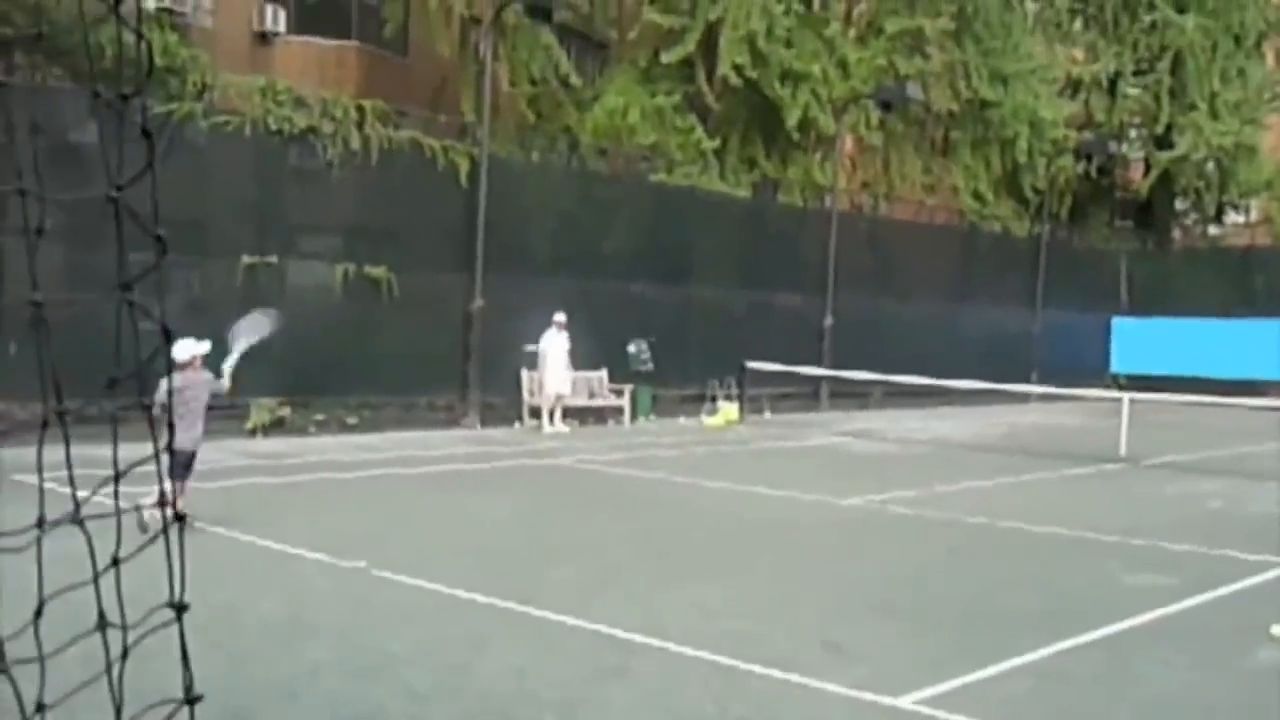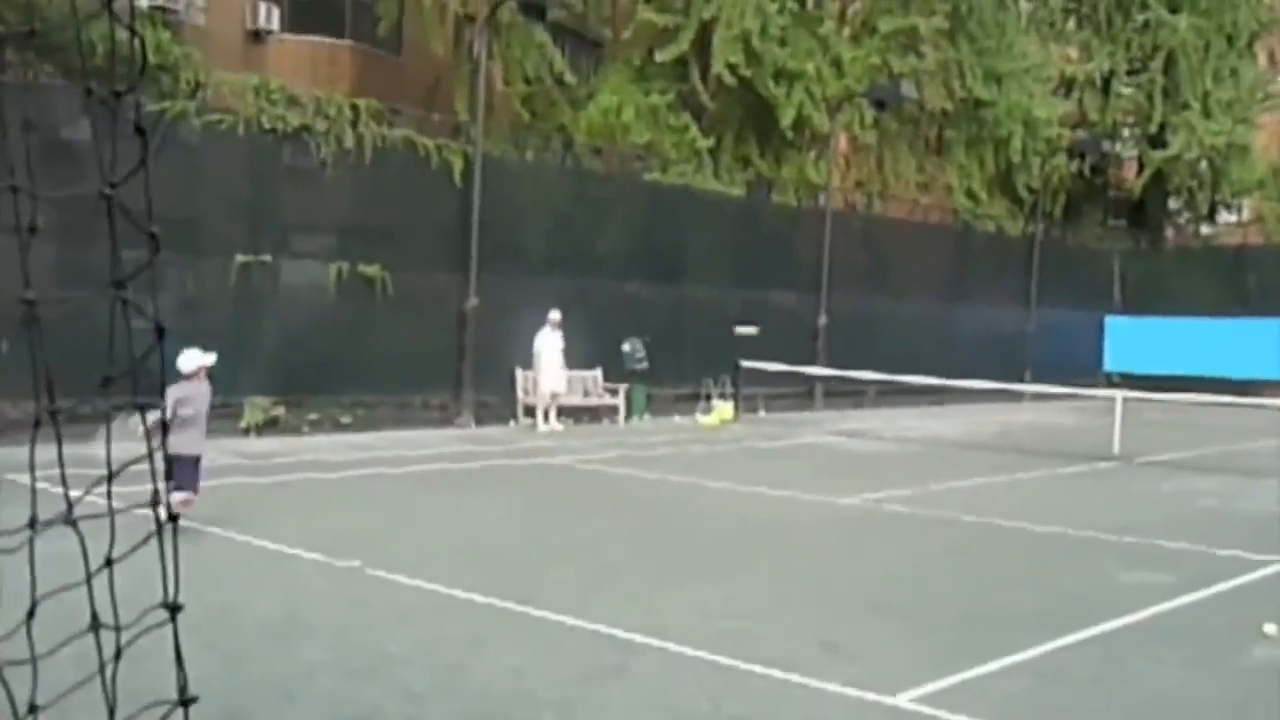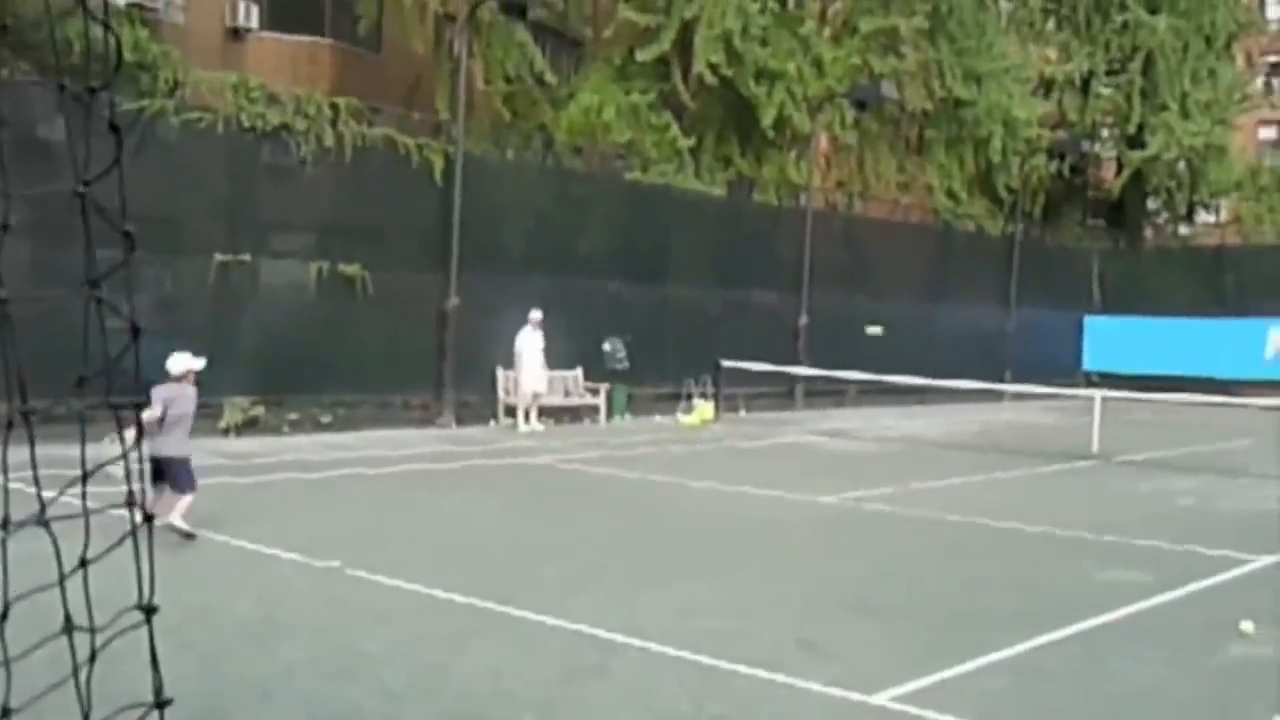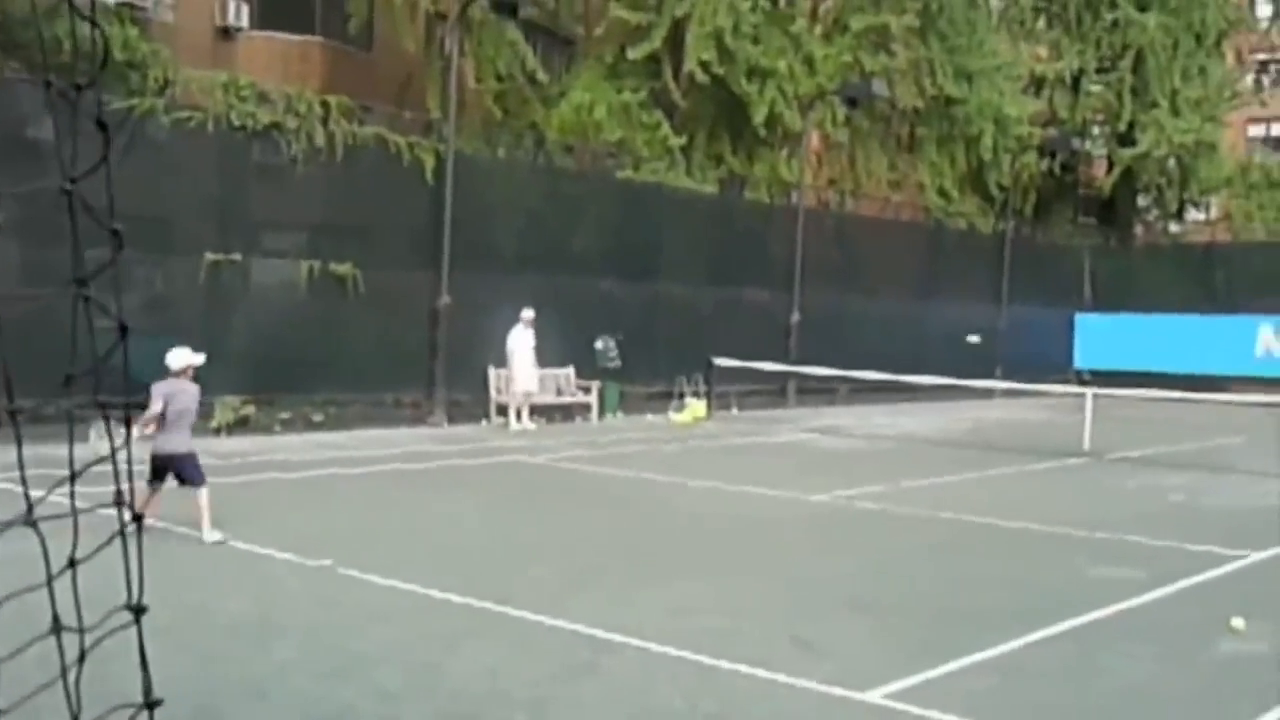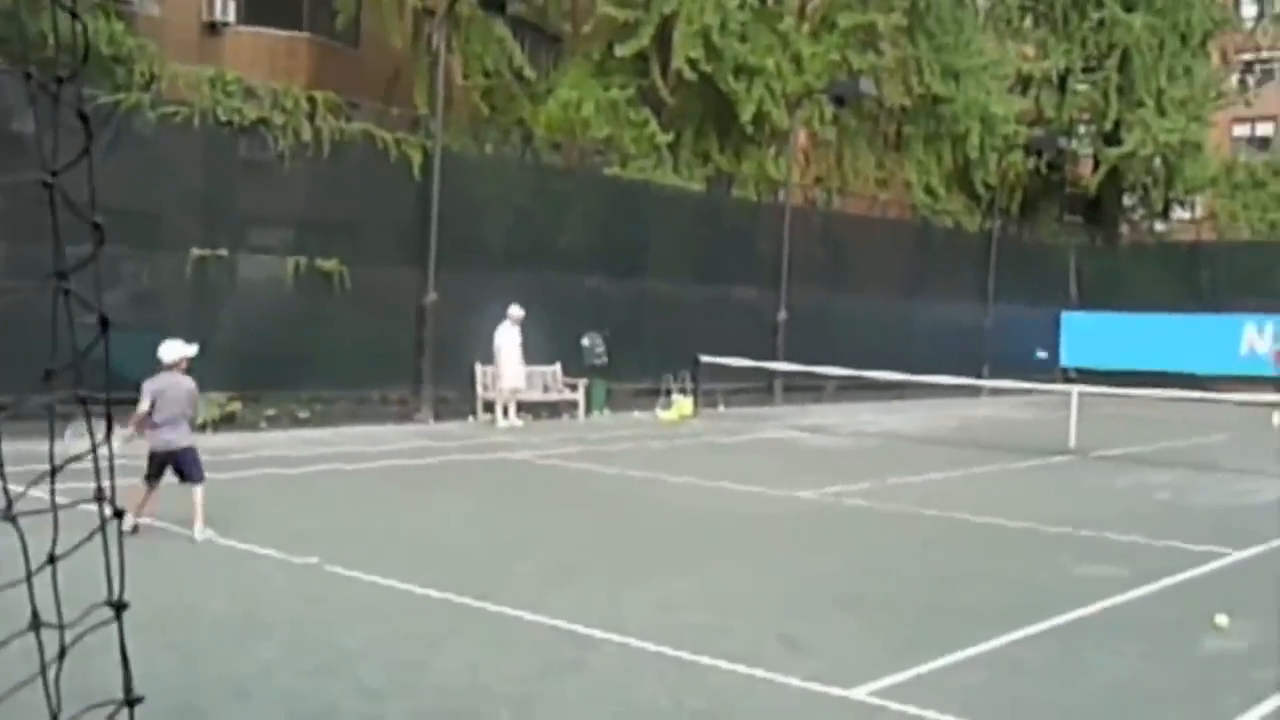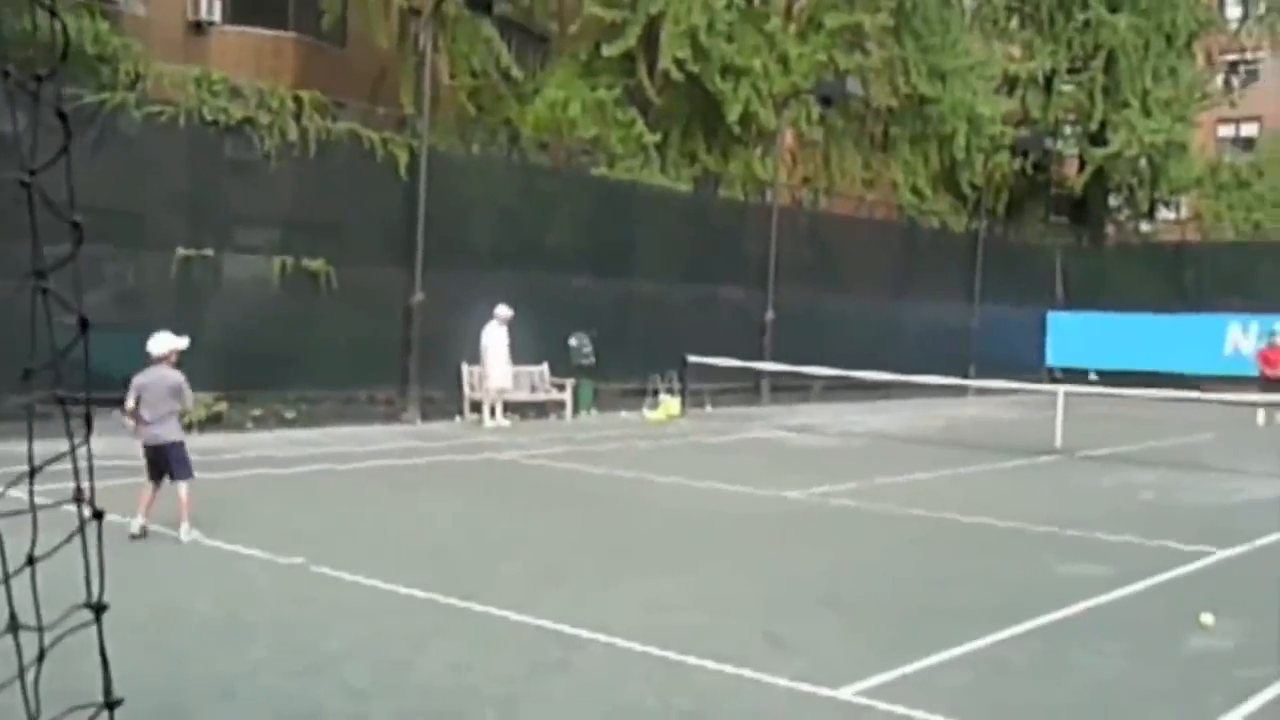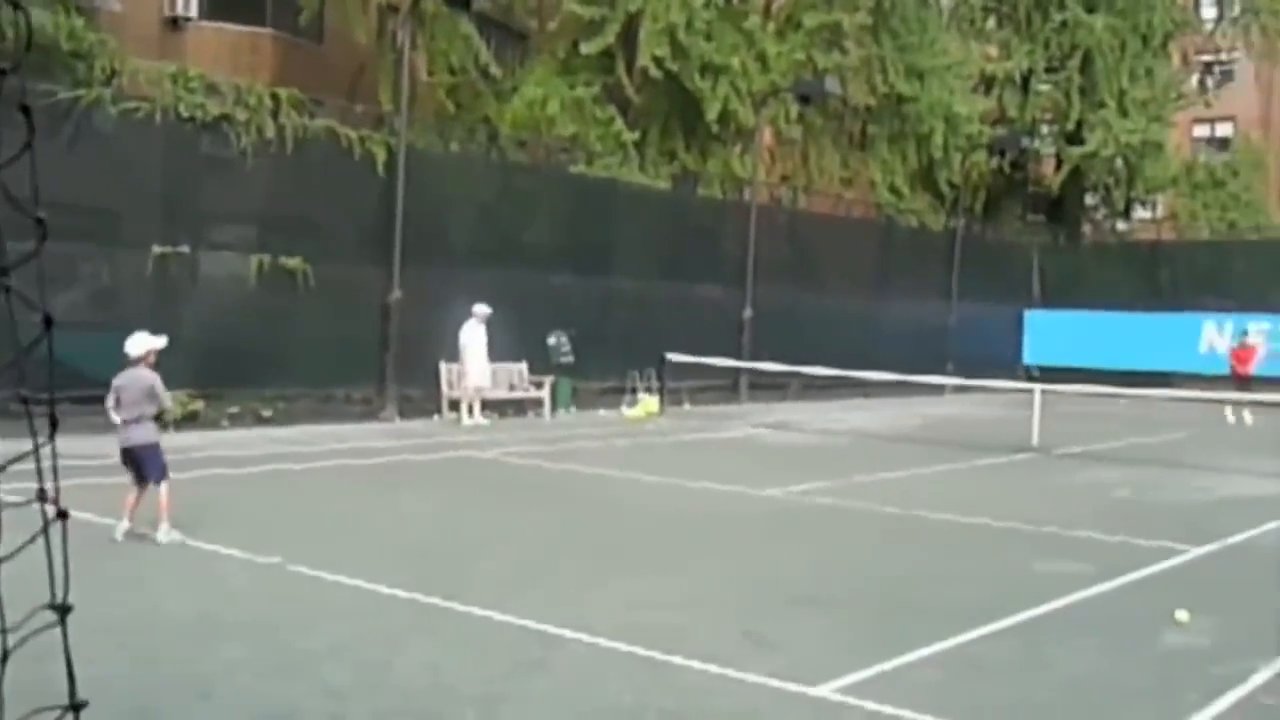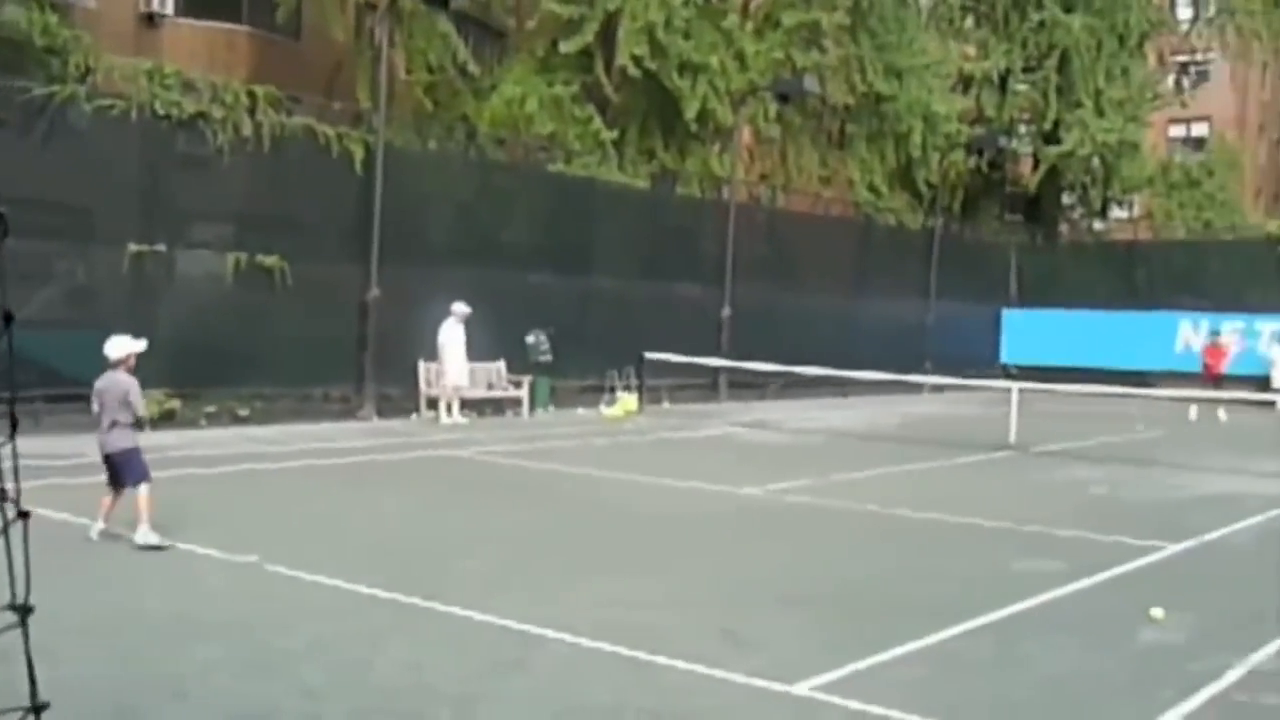
dt=0.1s
person 1, frame 1
left shoulder: (168, 381)
right shoulder: (205, 377)
left elbow: (157, 410)
right elbow: (222, 388)
right wrist: (226, 376)
left hip: (174, 440)
right hip: (187, 442)
left knee: (180, 480)
right knee: (175, 484)
left ankle: (177, 511)
right ankle: (147, 506)
person 1, frame 2
left shoulder: (171, 391)
right shoulder: (205, 389)
left elbow: (165, 417)
left wrist: (151, 426)
left hip: (171, 447)
right hip: (190, 450)
left knee: (176, 488)
right knee: (186, 495)
right ankle: (164, 509)
person 1, frame 3
left shoulder: (159, 391)
right shoulder: (192, 392)
left elbow: (155, 414)
left wrist: (136, 431)
left hip: (157, 451)
right hip: (177, 453)
left knee: (160, 488)
right knee: (187, 494)
right ankle: (175, 518)
person 1, frame 4
left shoulder: (159, 387)
right shoulder: (194, 390)
left elbow: (155, 410)
left wrist: (140, 426)
left hip: (159, 448)
right hip: (182, 448)
left knee: (154, 486)
right knee: (201, 487)
right ankle: (207, 531)
person 1, frame 5
left shoulder: (150, 384)
right shoulder: (189, 384)
left elbow: (142, 410)
left wrist: (133, 428)
left hip: (157, 444)
right hip: (182, 442)
left knee: (150, 484)
right knee: (197, 484)
left ankle: (131, 520)
right ankle: (199, 529)
person 1, frame 6
left shoulder: (139, 378)
right shoulder: (177, 377)
left elbow: (129, 407)
right elbow: (187, 405)
left wrist: (135, 422)
left hip: (149, 438)
right hip: (170, 437)
left knee: (154, 482)
right knee: (182, 482)
left ankle: (139, 523)
right ankle: (185, 528)
person 1, frame 7
left shoulder: (118, 379)
right shoulder: (151, 378)
left elbow: (110, 407)
right elbow: (166, 405)
left hip: (125, 440)
right hip: (145, 438)
left knee: (141, 484)
right knee: (161, 481)
left ankle: (124, 526)
right ankle: (164, 528)
person 1, frame 8
left shoulder: (100, 382)
right shoulder: (129, 383)
left elbow: (96, 410)
right elbow: (141, 413)
right wrist: (131, 416)
left hip: (106, 443)
right hip: (124, 443)
left knee: (116, 487)
right knee: (142, 484)
left ankle: (99, 526)
right ankle: (144, 531)
